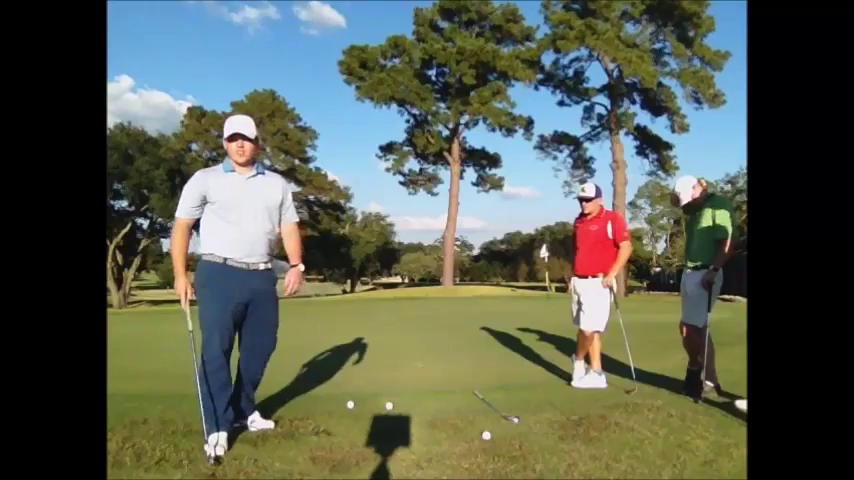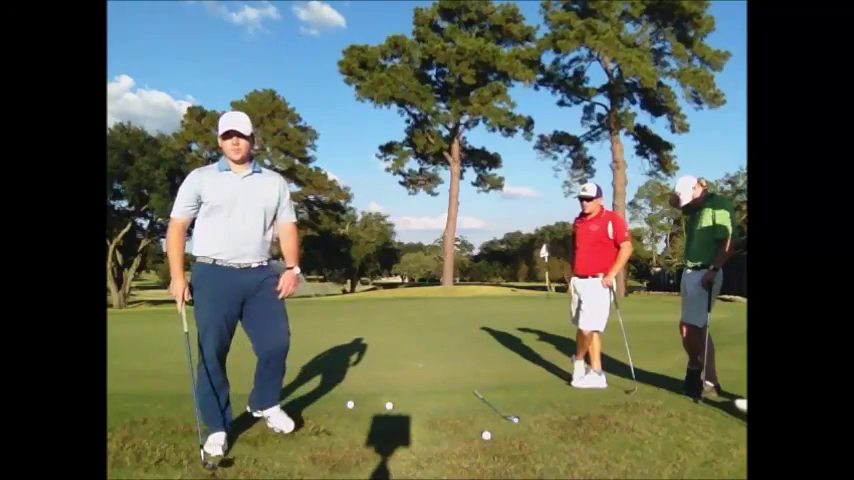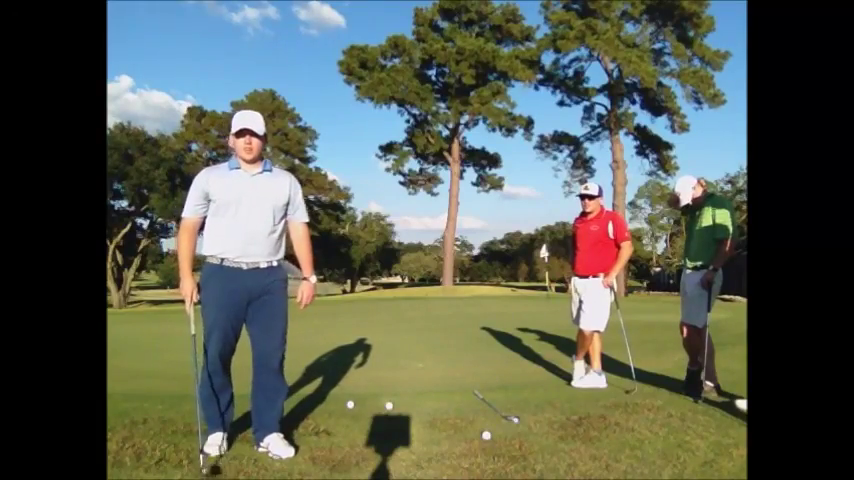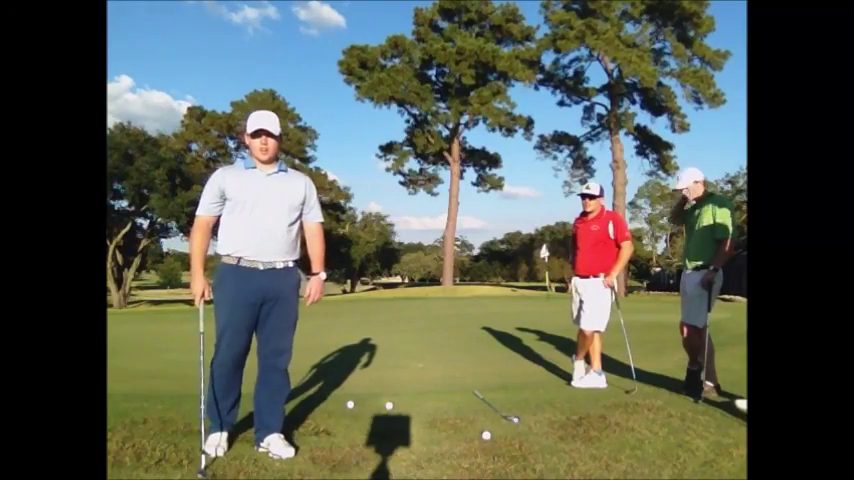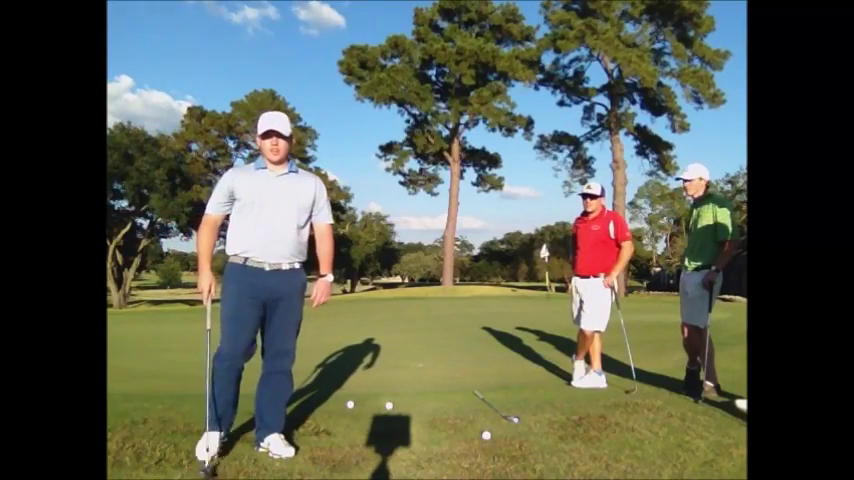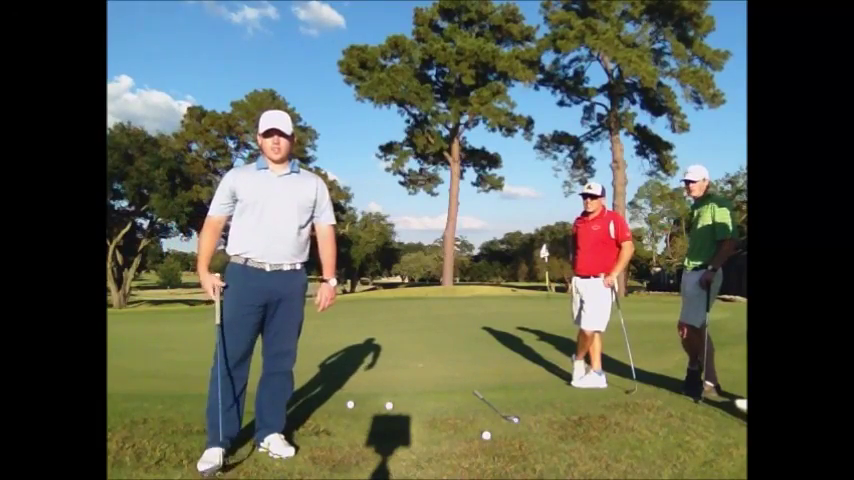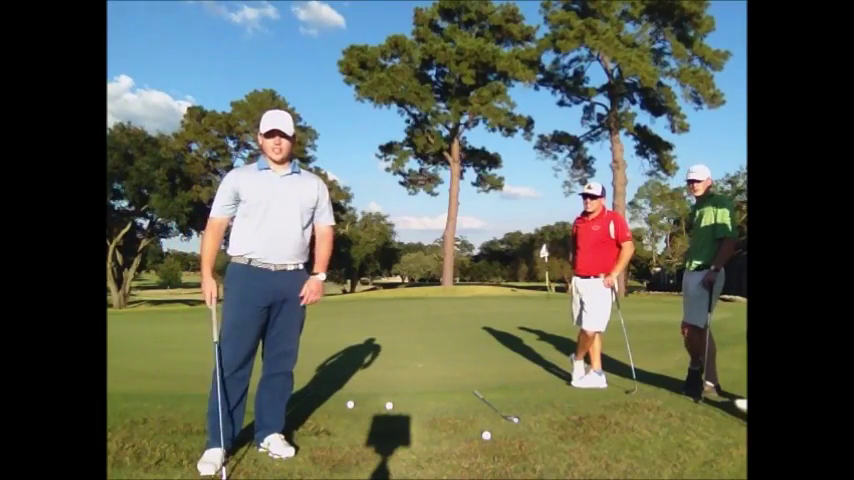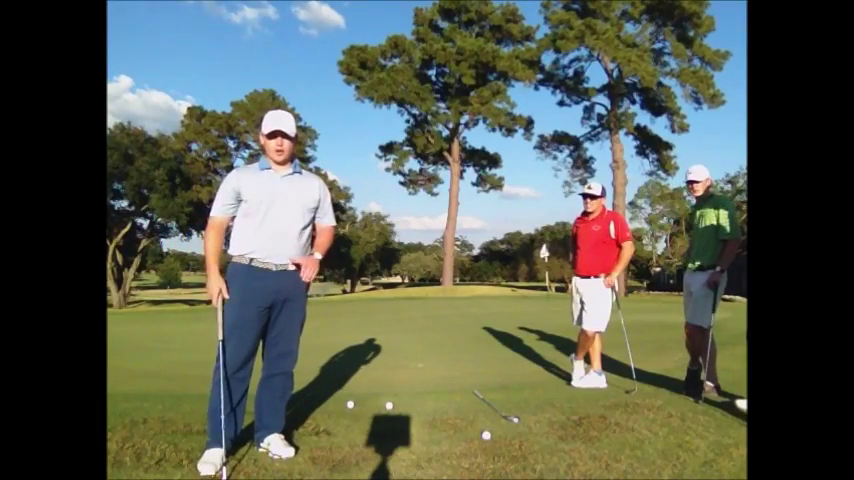
dt=0.3s
person 1, frame 1
left shoulder: (277, 184)
right shoulder: (205, 179)
left elbow: (289, 227)
right elbow: (182, 226)
left wrist: (296, 265)
right wrist: (181, 274)
left hip: (262, 276)
right hip: (219, 274)
left knee: (260, 347)
right knee: (215, 352)
left ankle: (243, 408)
right ankle: (218, 427)
person 1, frame 2
left shoulder: (275, 182)
right shoulder: (199, 179)
left elbow: (287, 227)
right elbow: (177, 227)
left wrist: (292, 268)
right wrist: (177, 276)
left hip: (260, 275)
right hip: (213, 275)
left knee: (276, 342)
right knee: (212, 353)
left ankle: (265, 402)
right ankle: (217, 427)
person 1, frame 3
left shoulder: (286, 182)
right shoulder: (209, 177)
left elbow: (299, 230)
right elbow: (188, 227)
left wrist: (308, 276)
right wrist: (186, 275)
left hip: (269, 278)
right hip: (222, 275)
left knee: (270, 356)
right knee: (216, 354)
left ankle: (268, 432)
right ankle: (217, 428)
person 1, frame 4
left shoulder: (301, 183)
right shoulder: (225, 177)
left elbow: (313, 229)
right elbow: (202, 225)
left wrist: (318, 273)
right wrist: (197, 272)
left hip: (283, 279)
right hip: (237, 275)
left knee: (276, 358)
right knee: (228, 354)
left ankle: (269, 432)
right ankle: (219, 428)
person 1, frame 5
left shoulder: (311, 184)
right shoulder: (235, 178)
left elbow: (323, 231)
right elbow: (210, 222)
left wrist: (325, 275)
right wrist: (204, 269)
left hip: (289, 280)
right hip: (243, 275)
left knee: (280, 359)
right knee: (231, 353)
left ankle: (270, 432)
right ankle: (216, 428)
person 1, frame 6
left shoulder: (313, 184)
right shoulder: (237, 178)
left elbow: (325, 231)
right elbow: (213, 224)
left wrist: (329, 279)
right wrist: (203, 269)
left hip: (290, 281)
right hip: (244, 276)
left knee: (281, 360)
right knee: (231, 358)
left ankle: (270, 432)
right ankle: (217, 442)
person 1, frame 7
left shoulder: (313, 184)
right shoulder: (238, 178)
left elbow: (324, 231)
right elbow: (215, 226)
left wrist: (318, 275)
right wrist: (207, 275)
left hip: (293, 281)
right hip: (247, 276)
left knee: (281, 361)
right knee: (233, 360)
left ankle: (270, 432)
right ankle: (218, 442)
person 1, frame 8
left shoulder: (314, 184)
right shoulder: (240, 178)
left elbow: (326, 228)
right elbow: (216, 225)
left wrist: (315, 256)
right wrist: (213, 272)
left hip: (292, 281)
right hip: (247, 275)
left knee: (281, 361)
right knee: (233, 359)
left ankle: (270, 432)
right ankle: (218, 442)
person 2, frame 1
left shoulder: (719, 204)
right shoulder: (694, 206)
left elbow: (726, 243)
right elbow: (674, 201)
left wrist: (713, 270)
right wrist: (682, 189)
left hip: (705, 274)
right hip: (689, 272)
left knee: (691, 327)
right knee: (693, 327)
left ankle: (702, 374)
right ankle: (702, 375)
person 2, frame 2
left shoulder: (719, 204)
right shoulder: (694, 207)
left elbow: (726, 243)
right elbow: (673, 201)
left wrist: (713, 270)
right wrist: (685, 190)
left hip: (705, 274)
right hip: (689, 272)
left knee: (691, 327)
right knee: (694, 327)
left ankle: (702, 374)
right ankle: (702, 375)
person 2, frame 3
left shoulder: (719, 204)
right shoulder: (694, 207)
left elbow: (727, 243)
right elbow: (672, 202)
left wrist: (713, 270)
right wrist: (681, 191)
left hip: (705, 274)
right hip: (688, 273)
left knee: (690, 327)
right knee: (695, 328)
left ankle: (701, 374)
right ankle: (703, 376)
person 2, frame 4
left shoulder: (718, 204)
right shoulder: (694, 207)
left elbow: (727, 243)
right elbow: (675, 218)
left wrist: (713, 270)
right wrist: (683, 200)
left hip: (704, 274)
right hip: (689, 273)
left knee: (690, 327)
right knee: (695, 328)
left ankle: (702, 374)
right ankle: (705, 378)
person 2, frame 5
left shoulder: (719, 205)
right shoulder: (695, 207)
left elbow: (730, 243)
left wrist: (714, 271)
right wrist: (684, 255)
left hip: (705, 275)
right hip: (688, 273)
left knee: (692, 328)
right knee: (696, 328)
left ankle: (696, 370)
right ankle: (708, 380)
person 2, frame 6
left shoulder: (718, 204)
right shoulder: (695, 208)
left elbow: (729, 242)
left wrist: (711, 270)
right wrist: (690, 270)
left hip: (704, 274)
right hip: (689, 273)
left knee: (686, 327)
right knee: (696, 328)
left ankle: (700, 372)
right ankle: (709, 380)
person 2, frame 7
left shoulder: (720, 204)
right shoulder: (696, 208)
left elbow: (729, 241)
left wrist: (714, 269)
right wrist: (687, 260)
left hip: (707, 274)
right hip: (691, 273)
left knee: (690, 327)
right knee: (699, 328)
left ankle: (696, 368)
right ankle: (709, 380)
person 2, frame 8
left shoulder: (721, 204)
right shoulder: (695, 209)
left elbow: (733, 242)
left wrist: (719, 270)
right wrist: (687, 261)
left hip: (709, 275)
right hip: (691, 273)
left knee: (694, 327)
right knee: (699, 329)
left ankle: (696, 368)
right ankle: (709, 380)
person 3, frame 1
left shoulder: (612, 219)
right shoulder: (578, 221)
left elbow: (626, 247)
left wrist: (611, 274)
right wrist: (573, 274)
left hip: (598, 283)
right hip: (579, 281)
left knee: (589, 328)
right knee: (589, 329)
left ankle: (578, 361)
right ankle: (596, 374)
person 3, frame 2
left shoulder: (612, 219)
right shoulder: (578, 222)
left elbow: (626, 248)
left wrist: (611, 274)
right wrist: (573, 273)
left hip: (598, 283)
right hip: (578, 281)
left knee: (587, 328)
right knee: (590, 329)
left ankle: (578, 361)
right ankle: (596, 374)
person 3, frame 3
left shoulder: (612, 219)
right shoulder: (578, 222)
left elbow: (627, 247)
left wrist: (612, 274)
right wrist: (573, 274)
left hip: (598, 282)
right hip: (579, 281)
left knee: (588, 327)
right knee: (590, 329)
left ankle: (578, 361)
right ankle: (596, 373)
person 3, frame 4
left shoulder: (613, 219)
right shoulder: (578, 222)
left elbow: (627, 247)
left wrist: (613, 274)
right wrist: (574, 273)
left hip: (599, 283)
right hip: (579, 281)
left knee: (589, 328)
right knee: (589, 329)
left ankle: (578, 361)
right ankle: (596, 374)
person 3, frame 5
left shoulder: (613, 219)
right shoulder: (579, 222)
left elbow: (628, 247)
left wrist: (613, 274)
right wrist: (574, 273)
left hip: (600, 282)
right hip: (579, 281)
left knee: (589, 328)
right knee: (591, 329)
left ankle: (578, 361)
right ankle: (596, 374)
person 3, frame 6
left shoulder: (613, 219)
right shoulder: (579, 222)
left elbow: (628, 247)
left wrist: (613, 274)
right wrist: (574, 272)
left hip: (600, 282)
right hip: (579, 281)
left knee: (589, 328)
right knee: (590, 329)
left ankle: (578, 360)
right ankle: (596, 374)
person 3, frame 7
left shoulder: (613, 219)
right shoulder: (579, 222)
left elbow: (628, 247)
left wrist: (614, 274)
right wrist: (574, 270)
left hip: (600, 283)
right hip: (579, 282)
left knee: (591, 329)
right knee: (589, 329)
left ankle: (577, 359)
right ankle: (596, 374)
person 3, frame 8
left shoulder: (614, 219)
right shoulder: (579, 222)
left elbow: (628, 247)
left wrist: (614, 274)
left hip: (600, 283)
right hip: (579, 281)
left knee: (591, 329)
right knee: (589, 329)
left ankle: (577, 359)
right ankle: (596, 374)
